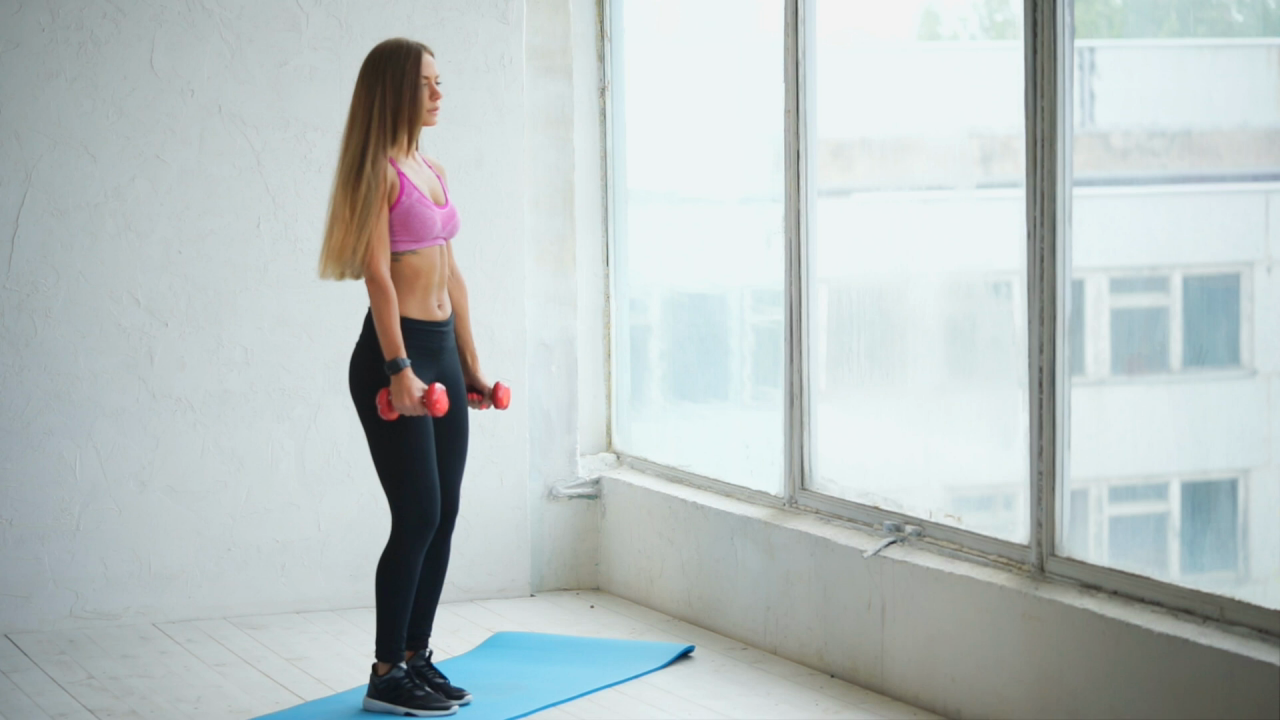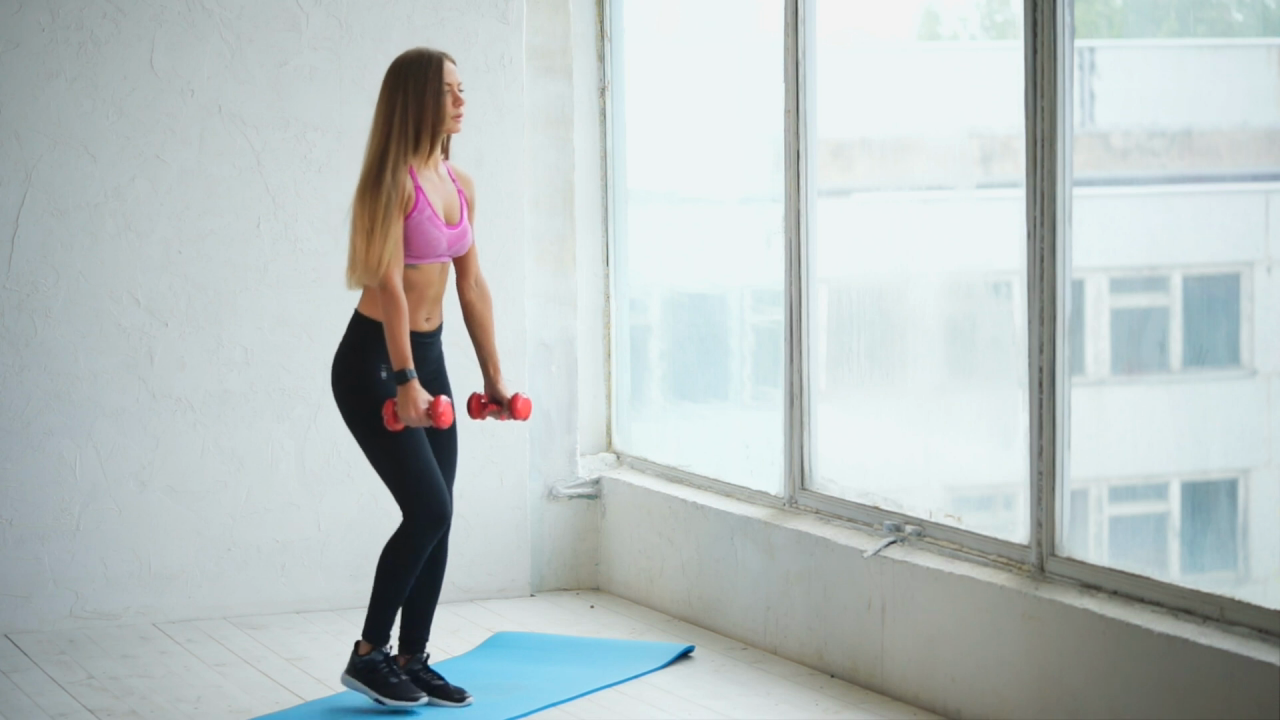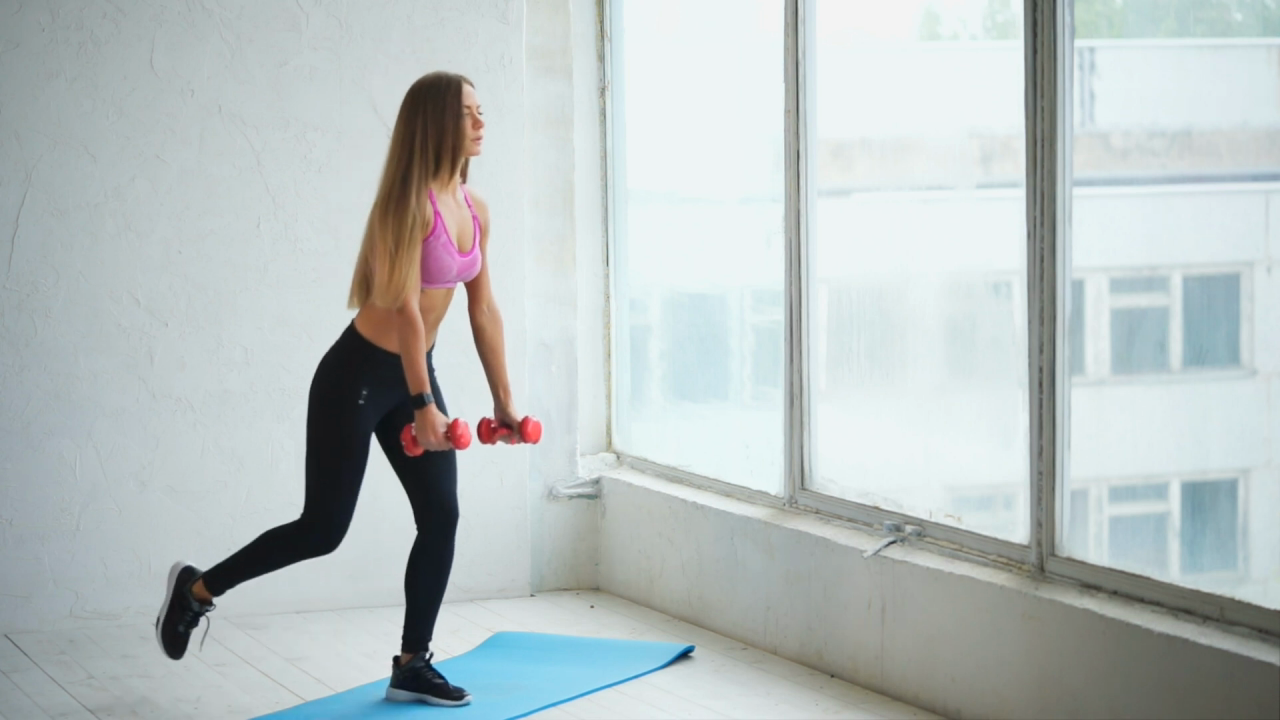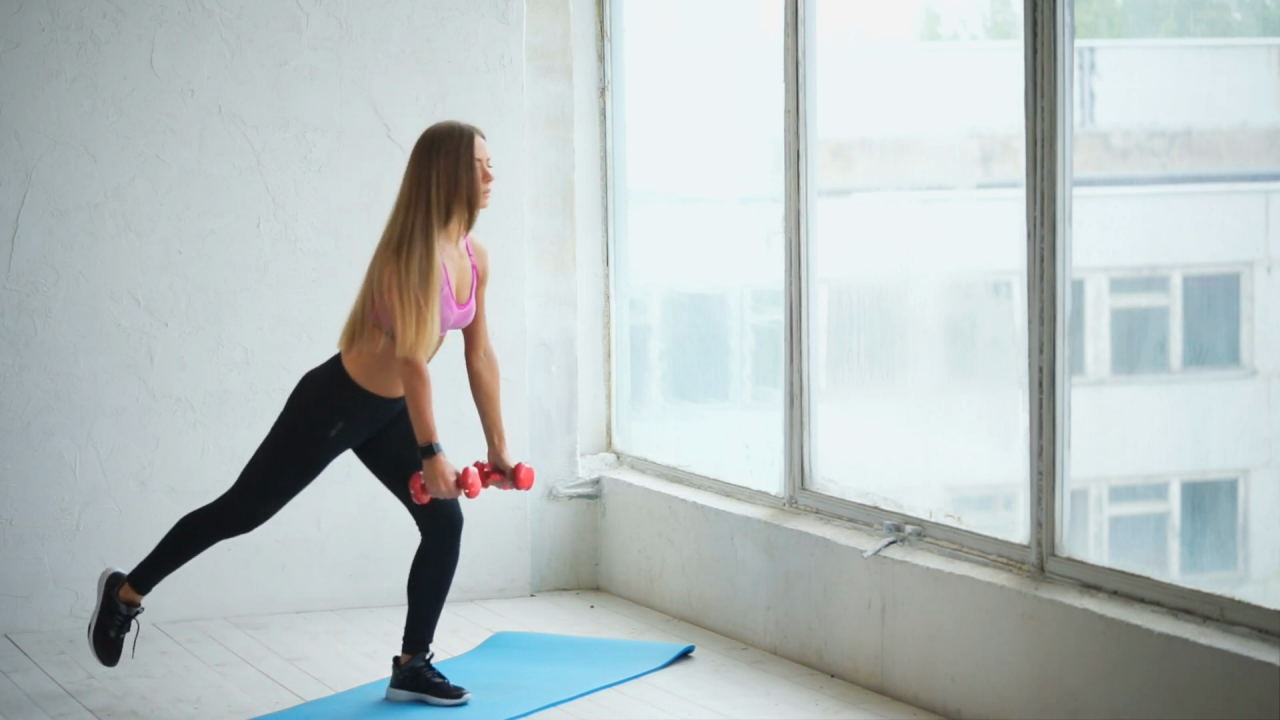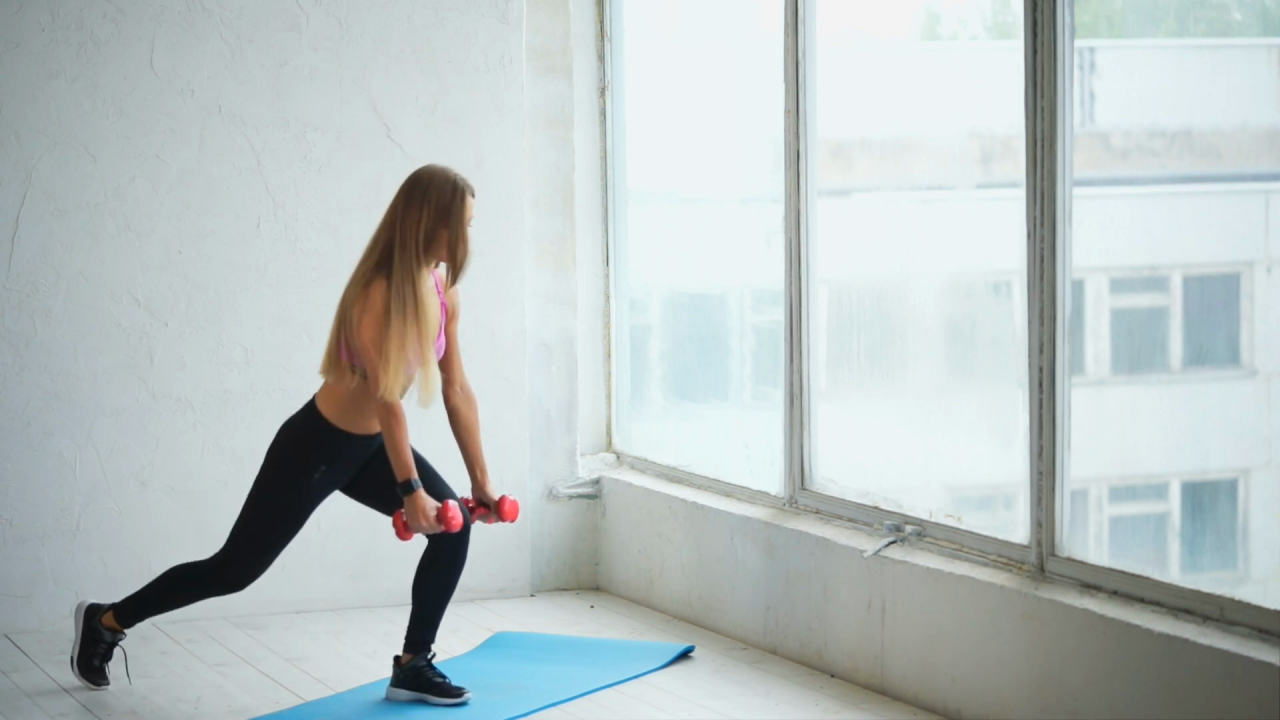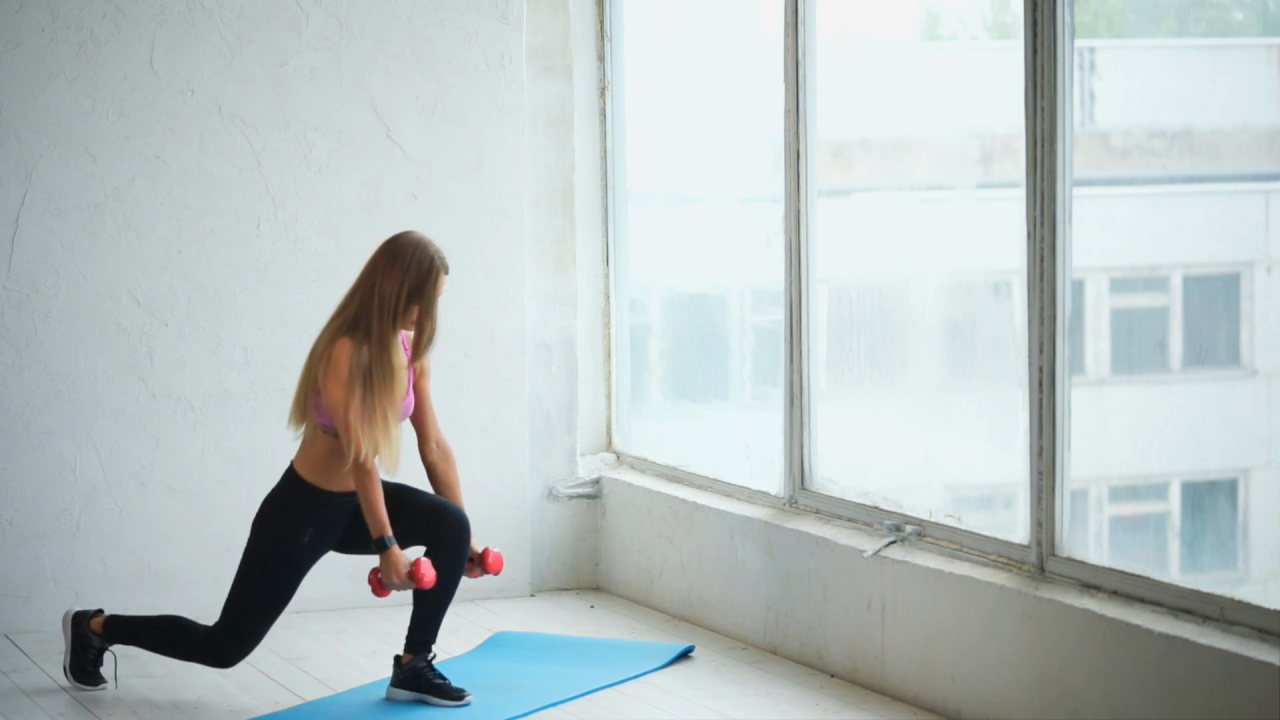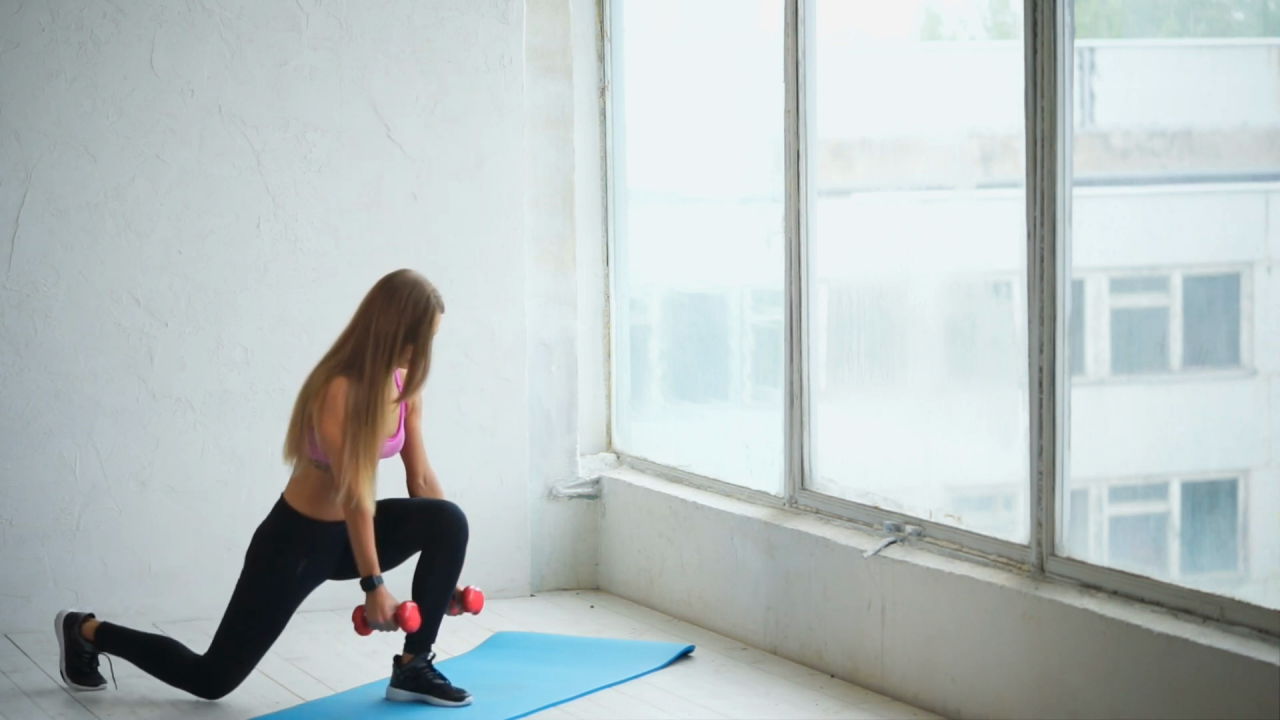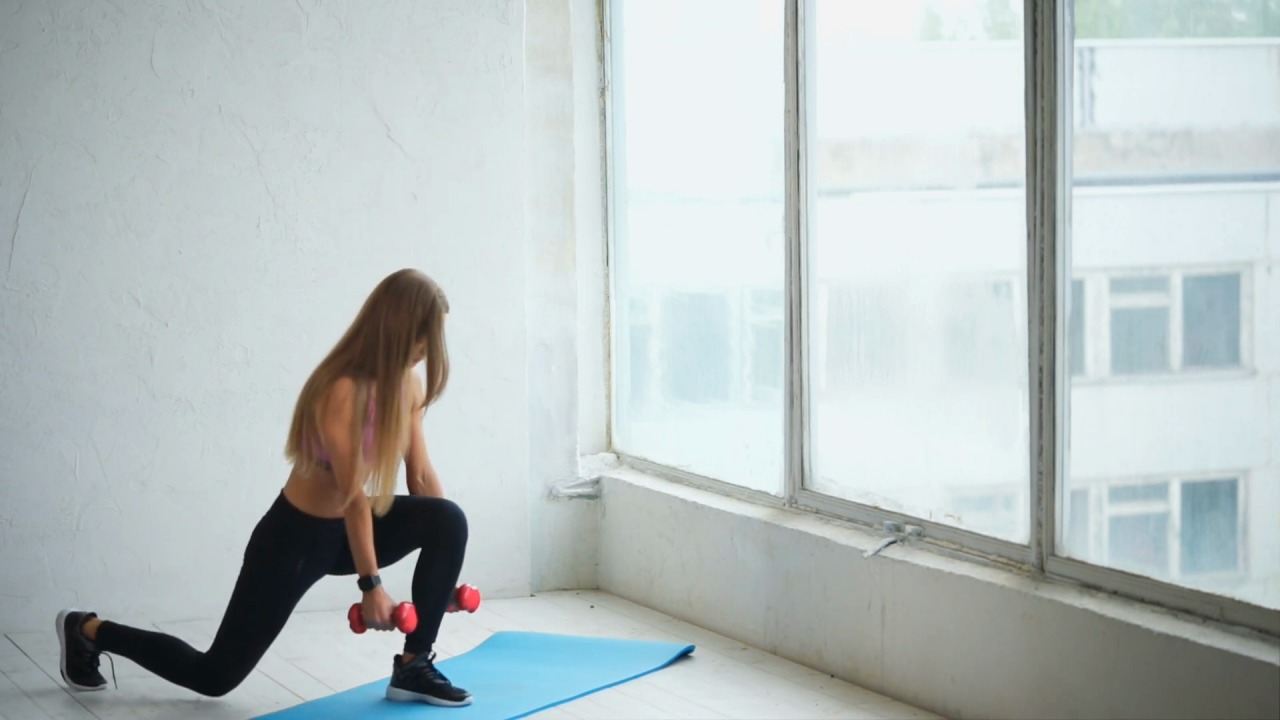
dt=0.5s
person 1, frame 1
left shoulder: (432, 170)
right shoulder: (375, 172)
right elbow: (377, 276)
left wrist: (470, 367)
right wrist: (398, 370)
left hip: (439, 353)
right hip: (394, 357)
left knee: (443, 517)
right knee: (417, 519)
left ankle: (415, 658)
person 1, frame 2
left shoulder: (460, 183)
right shoulder: (392, 182)
left elbow: (472, 286)
right elbow: (388, 286)
left wrist: (493, 377)
right wrist: (403, 380)
left hip: (427, 356)
right hip: (372, 362)
left knee: (436, 517)
right knee: (428, 510)
left ankle: (411, 660)
right ankle: (369, 655)
person 1, frame 3
left shoulder: (475, 207)
right shoulder: (409, 205)
left elbow: (483, 310)
right elbow: (406, 309)
left wrist: (503, 402)
right wrist: (424, 405)
left hip: (410, 375)
right hip: (356, 375)
left knee: (441, 518)
right knee: (322, 529)
left ankle: (412, 666)
right ankle: (195, 590)
person 1, frame 4
left shoulder: (475, 256)
right shoulder: (412, 252)
left elbow: (480, 357)
right elbow: (412, 359)
left wrist: (498, 447)
right wrist: (431, 453)
left hip: (387, 410)
right hip: (334, 403)
left knee: (445, 523)
right knee: (239, 512)
left ankle: (412, 667)
right ankle: (124, 592)
person 1, frame 5
left shoulder: (443, 292)
right shoulder: (379, 292)
left elbow: (458, 390)
right elbow: (387, 399)
left wrist: (481, 480)
right wrist: (410, 490)
left hip: (368, 446)
right hip: (316, 446)
left knee: (453, 525)
right knee: (232, 570)
left ankle: (413, 666)
right ankle: (104, 622)
person 1, frame 6
left shoulder: (411, 350)
right shoulder: (344, 352)
left elbow: (434, 445)
right elbow: (358, 458)
left wrist: (467, 534)
right wrist: (386, 545)
left hip: (351, 502)
right hip: (301, 509)
left knee: (450, 530)
right knee: (226, 644)
left ankle: (413, 667)
right ankle: (93, 628)
person 1, frame 7
left shoulder: (404, 385)
right shoulder: (339, 391)
left elbow: (422, 478)
right elbow: (353, 494)
left wrist: (448, 574)
right wrist: (373, 584)
left hip: (344, 533)
right hip: (295, 540)
left knee: (448, 521)
right knee: (212, 680)
left ankle: (412, 668)
right ankle: (87, 633)
person 1, frame 8
left shoulder: (408, 384)
right shoulder: (342, 391)
left elbow: (421, 476)
right elbow: (353, 496)
left wrist: (447, 572)
right wrist: (370, 584)
left hip: (343, 530)
right hip: (293, 537)
left knee: (448, 520)
right knee: (214, 677)
left ankle: (413, 666)
right ankle: (88, 632)
